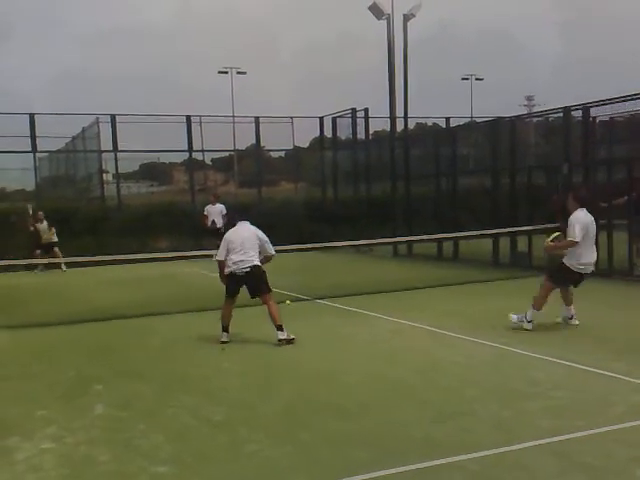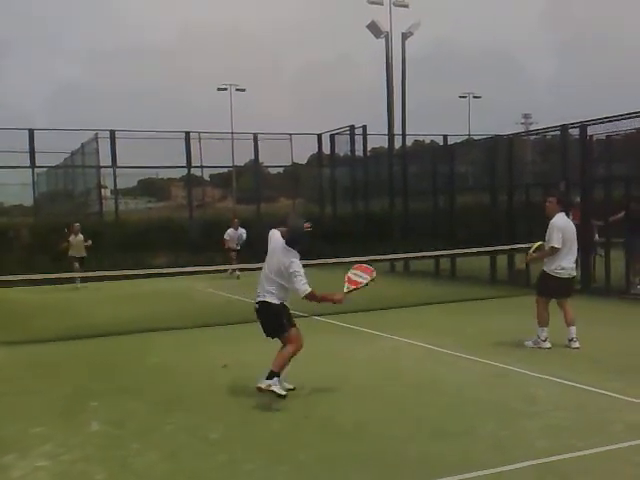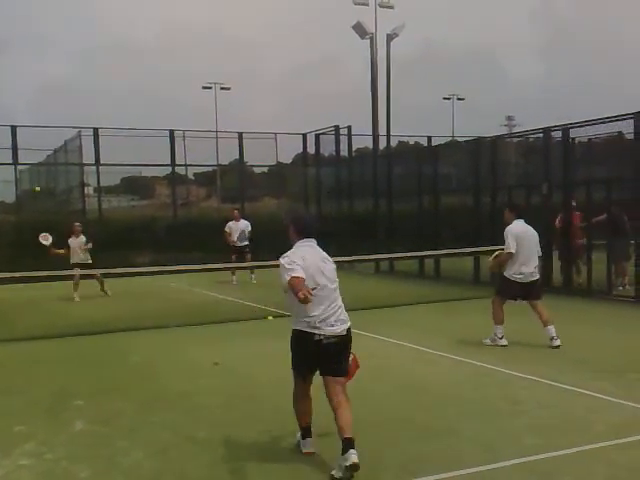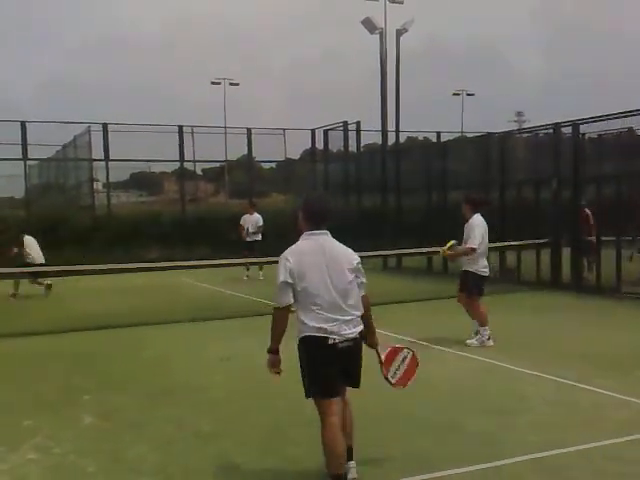
dt=1s
person 1, frame 1
left shoulder: (228, 234)
right shoulder: (257, 232)
left elbow: (220, 259)
right elbow: (270, 255)
left wrist: (222, 275)
left hip: (233, 271)
right hip: (252, 268)
left knee: (229, 301)
right knee: (269, 300)
left ankle: (225, 334)
right ankle: (281, 333)
person 1, frame 2
left shoulder: (276, 243)
right shoulder: (293, 265)
left elbow: (275, 231)
right elbow: (307, 294)
left wrist: (291, 229)
right wrist: (333, 298)
left hip: (264, 303)
right hip: (272, 305)
left knee: (289, 343)
right knee: (295, 343)
left ankle: (274, 380)
right ankle: (270, 380)
person 1, frame 3
left shoulder: (292, 257)
right shoulder: (325, 258)
left elbow: (295, 281)
left wrist: (300, 292)
left hip: (308, 333)
right hip: (339, 331)
left knee: (301, 386)
right knee: (338, 395)
left ankle: (306, 439)
right ankle: (349, 452)
person 1, frame 4
left shoulder: (291, 256)
right shoulder: (348, 253)
left elbow: (282, 309)
right elbow: (363, 301)
left wrist: (273, 350)
right wrist: (370, 333)
left hip: (317, 341)
right hip: (350, 338)
left knee: (330, 415)
right knee: (341, 402)
person 2, frame 1
left shoulder: (576, 218)
right shoulder: (589, 218)
left elbow: (573, 241)
left wrist: (553, 246)
right wrist: (560, 248)
left hip: (573, 264)
right hip: (586, 266)
left knee: (545, 287)
right knee: (564, 286)
left ankle: (527, 320)
right ankle: (570, 316)
person 2, frame 2
left shoulder: (555, 222)
right shoulder: (569, 223)
left elbow: (554, 248)
left wrist: (536, 257)
right wrist: (542, 253)
left hip: (553, 271)
right hip: (568, 271)
left knee: (541, 302)
right knee: (564, 303)
left ankle: (542, 339)
right ankle: (573, 339)
person 2, frame 3
left shoulder: (510, 229)
right shoulder: (532, 230)
left elbow: (509, 254)
right elbow: (537, 253)
left wrist: (497, 264)
left hip: (513, 276)
right hip: (532, 276)
left knee: (497, 302)
right knee: (537, 306)
left ankle: (499, 337)
right ankle: (554, 337)
person 2, frame 4
left shoulder: (476, 223)
right shoulder: (474, 222)
left elbow: (471, 249)
left wrist: (453, 255)
right wrist: (457, 250)
left hip: (475, 269)
right hip: (470, 268)
left knee: (475, 301)
right knee: (463, 298)
left ankle: (485, 337)
right ankle: (480, 329)
